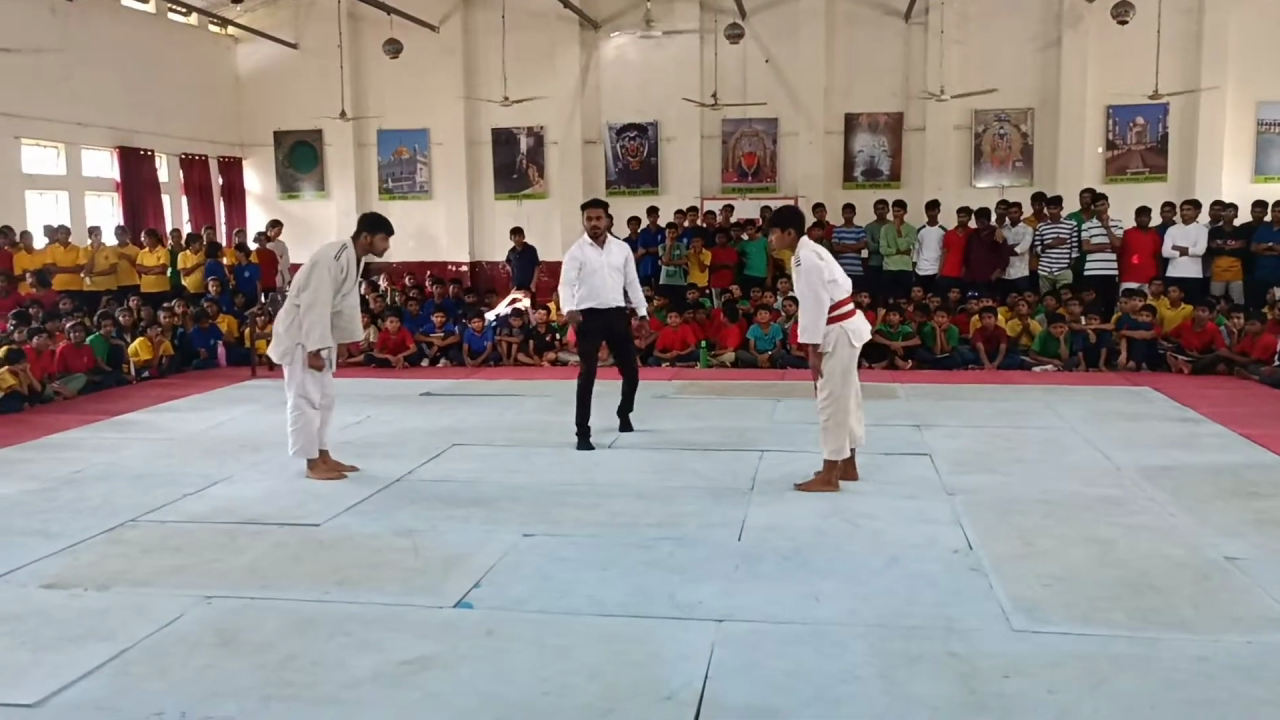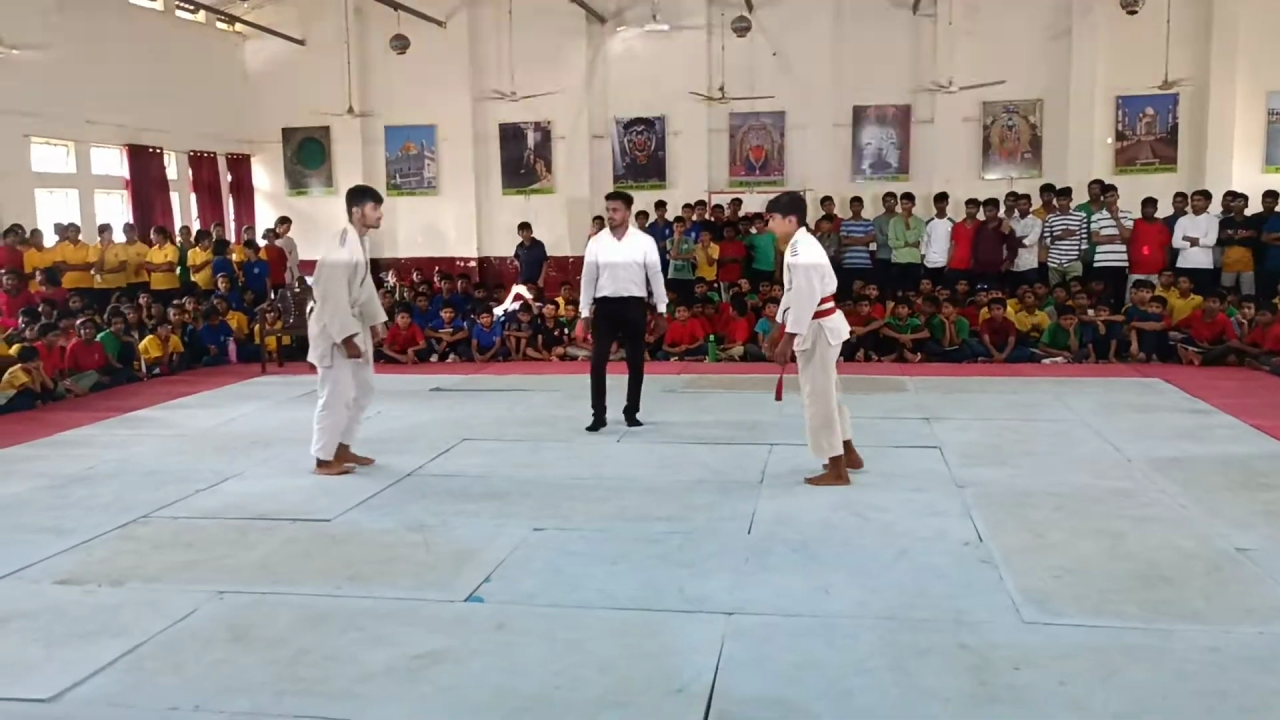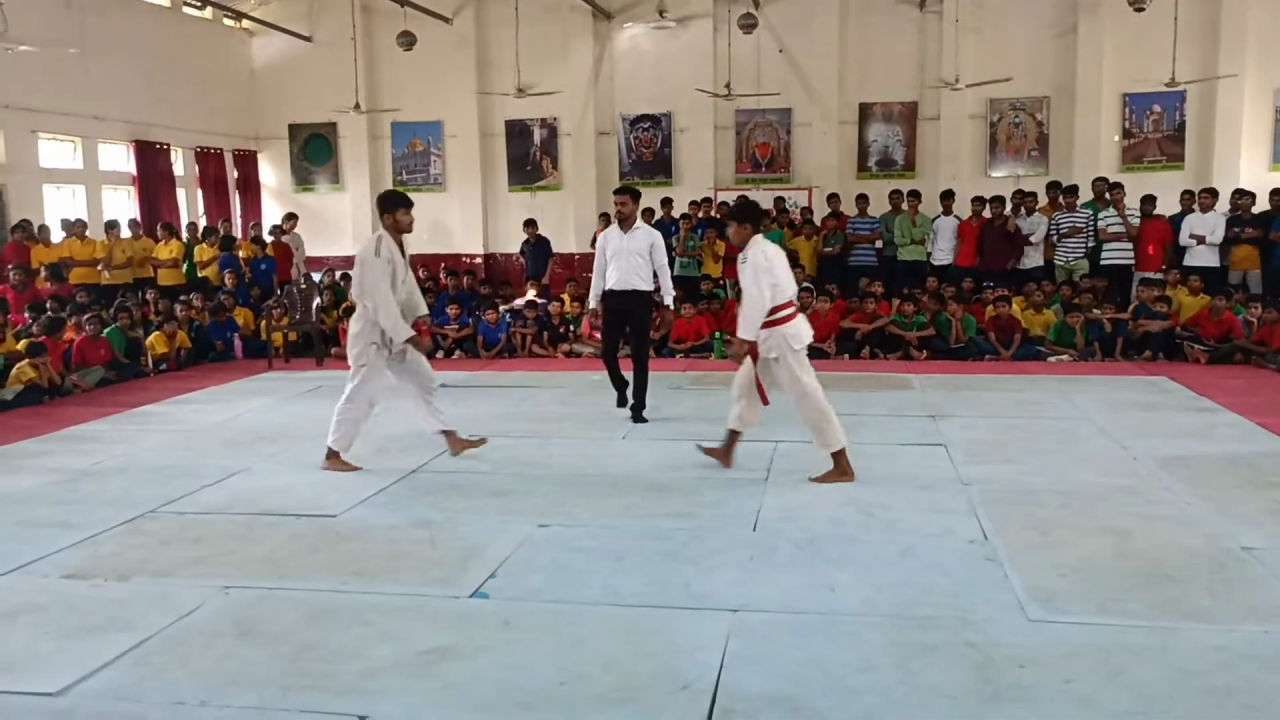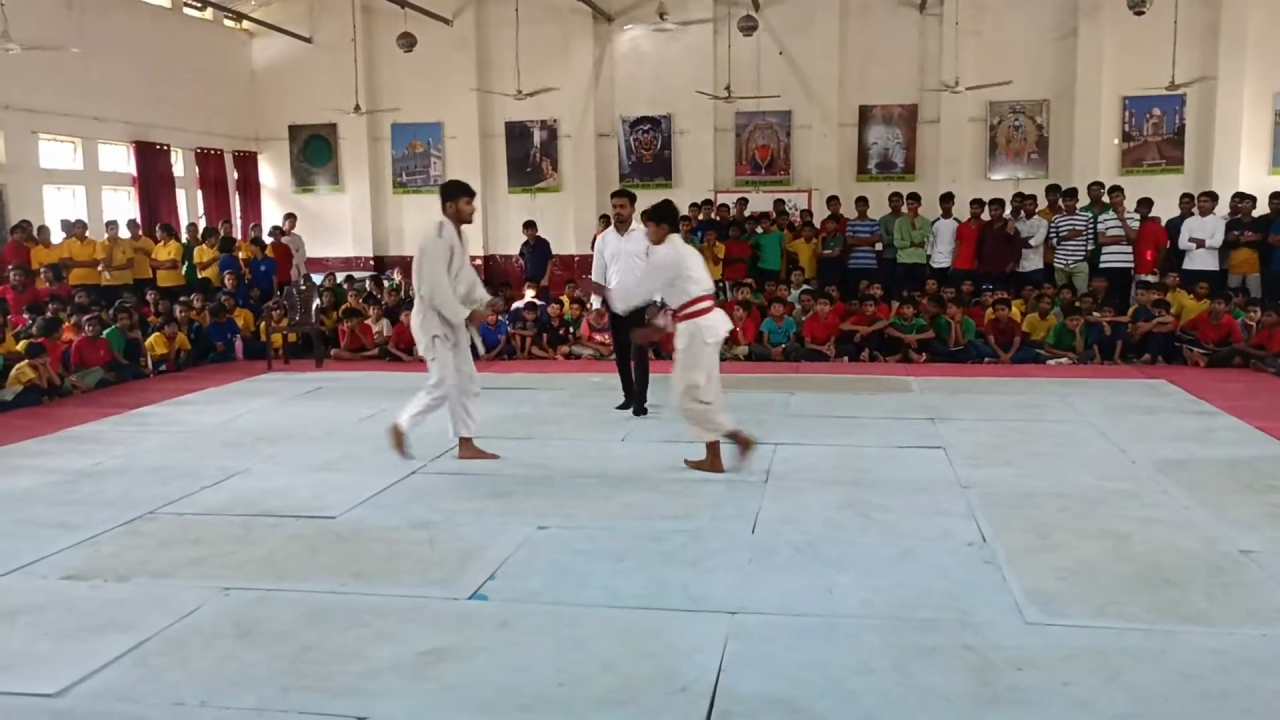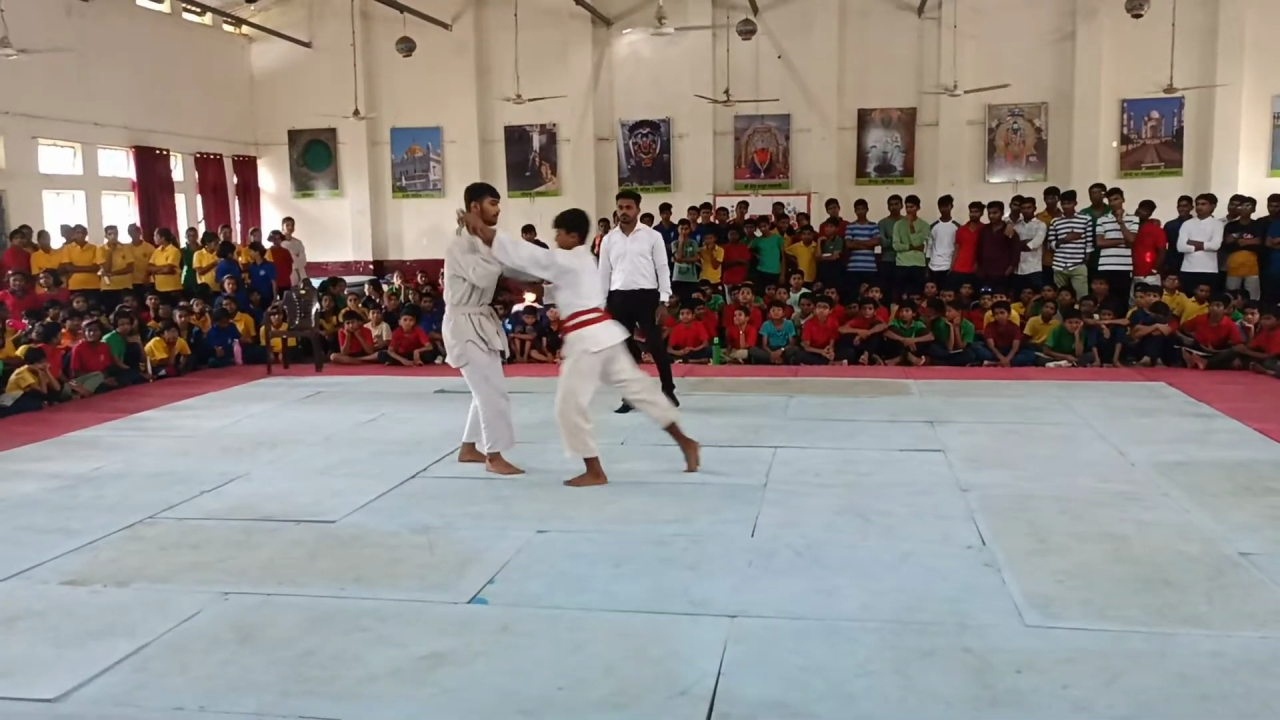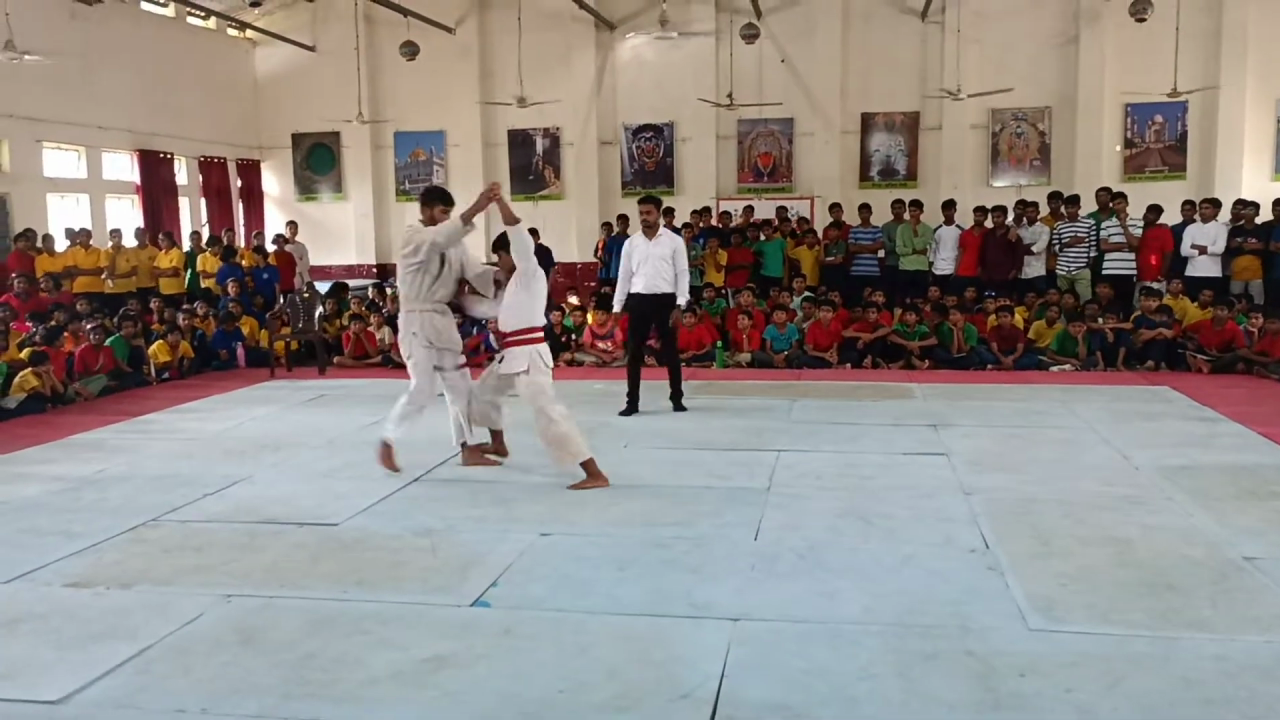
dt=0.3s
person 1, frame 1
left shoulder: (805, 259)
right shoulder: (809, 252)
left elbow: (815, 307)
left wrist: (813, 350)
right wrist: (814, 346)
left hip: (840, 331)
right hip: (844, 327)
left knee: (833, 400)
right knee: (844, 397)
left ankle: (829, 475)
right ankle: (847, 465)
person 1, frame 2
left shoulder: (801, 249)
right shoulder: (801, 244)
left elbow: (805, 297)
right elbow: (795, 293)
left wrist: (787, 339)
right wrist: (781, 329)
left hip: (817, 328)
right hip: (819, 325)
left knee: (818, 397)
right knee: (825, 394)
left ankle: (837, 468)
right ankle: (849, 453)
person 1, frame 3
left shoulder: (752, 256)
right shoulder: (768, 249)
left elbow: (757, 302)
left wrist: (741, 341)
left hip: (779, 333)
right hip: (782, 328)
left knee: (806, 396)
right knee: (744, 384)
left ankle: (842, 466)
right ankle: (727, 450)
person 1, frame 4
left shoulder: (665, 254)
right shoulder: (685, 251)
left elbow: (639, 288)
left wrist: (610, 294)
right wrist: (670, 326)
left hip: (698, 327)
right hip: (710, 321)
left knee: (688, 396)
right knee: (703, 390)
left ankle: (739, 438)
right ankle: (714, 457)
person 1, frame 5
left shoulder: (564, 260)
right shoulder: (584, 259)
left elbow: (524, 255)
left wrist: (482, 229)
left hip: (585, 338)
right hip: (603, 333)
left knee: (570, 406)
right knee: (638, 388)
left ankle: (594, 472)
right ankle: (684, 440)
person 1, frame 6
left shoulder: (531, 273)
right shoulder: (524, 279)
left elbow: (523, 242)
left wrist: (500, 202)
left hip: (528, 356)
right hip: (515, 354)
left knee: (548, 414)
right knee: (483, 392)
left ankle: (595, 474)
right ankle: (498, 445)
person 2, frame 1
left shoulder: (354, 259)
right shoulder: (332, 258)
left elbow: (347, 304)
right elbow: (315, 306)
left wrist: (342, 342)
right wrist: (314, 350)
left hip: (317, 328)
right hip: (298, 329)
left knee: (324, 397)
right knee: (305, 397)
left ankle: (323, 457)
right ankle: (313, 463)
person 2, frame 2
left shoulder: (360, 242)
right shoulder: (340, 245)
right elbow: (333, 297)
left wrist: (374, 323)
right wrist: (349, 339)
left hip: (353, 325)
right hip: (333, 330)
left knee: (362, 390)
right knee: (335, 396)
left ankle: (341, 450)
right ankle: (323, 460)
person 2, frame 3
left shoulder: (398, 245)
right shoulder: (375, 253)
right elbow: (379, 303)
left wrist: (419, 316)
right wrist: (410, 338)
left hip: (395, 328)
right hip: (374, 331)
left knee: (424, 382)
right knee: (361, 394)
left ankle: (452, 440)
right ankle: (333, 455)
person 2, frame 4
left shoulder: (456, 235)
right shoulder: (437, 240)
left elbow: (466, 277)
right elbow: (436, 292)
left wrist: (485, 301)
right wrist: (469, 315)
left hip: (452, 319)
right hip: (434, 320)
left knee: (466, 382)
right knee: (443, 386)
left ankle: (466, 444)
right ankle: (401, 426)
person 2, frame 5
left shoulder: (483, 240)
right shoulder: (463, 242)
left elbow: (503, 271)
right elbow: (484, 277)
left hip: (482, 322)
right hip: (464, 323)
left knee: (487, 391)
right knee: (492, 391)
left ankle: (469, 448)
right ankle: (494, 456)
person 2, frame 6
left shoulder: (451, 243)
right shoulder: (414, 238)
left elbow: (477, 273)
right elbow: (444, 235)
right wrist: (477, 207)
left hip: (442, 320)
right hip: (416, 322)
left knee: (460, 386)
right knee: (423, 389)
left ankle: (468, 451)
right ankle: (387, 444)
person 3, frame 1
left shoulder: (622, 248)
right shoulder: (576, 251)
left elbow: (632, 282)
right elbow: (566, 284)
left wrist: (642, 314)
right wrist: (569, 309)
left hip: (617, 315)
right hip: (589, 317)
left knee: (630, 370)
right knee: (587, 375)
left ankle: (624, 413)
right ankle: (583, 433)
person 3, frame 2
left shoulder: (645, 241)
right shoulder: (596, 242)
left elbow: (655, 276)
right elbow: (588, 278)
left wrist: (661, 309)
right wrist: (585, 311)
left hip: (634, 305)
right hip: (605, 305)
left knee: (636, 362)
right knee: (598, 360)
left ankle: (631, 411)
right ankle: (598, 414)
person 3, frame 3
left shoulder: (651, 235)
right shoulder: (606, 236)
left elbow: (662, 269)
right elbow: (599, 271)
left wrist: (667, 303)
right wrist: (593, 302)
left hip: (639, 298)
right hip: (612, 298)
left knee: (640, 355)
right knee: (608, 352)
left ankle: (638, 408)
right ankle: (621, 389)
person 3, frame 4
left shoulder: (646, 236)
right shoulder: (604, 238)
right elbow: (597, 273)
right wrist: (597, 304)
left knee: (639, 349)
right knee: (621, 349)
left ankle: (640, 400)
right ankle: (629, 395)
person 3, frame 5
left shoulder: (652, 236)
right shoulder: (609, 239)
left elbow: (663, 269)
right elbow: (604, 273)
left wrist: (663, 301)
left hip: (646, 296)
right hip: (619, 297)
left knee: (656, 345)
left ankle: (668, 390)
right ankle: (628, 399)
person 3, frame 6
left shoulder: (674, 241)
right shoulder: (631, 243)
left elbow: (682, 274)
right elbow: (624, 276)
left wrist: (679, 305)
right wrist: (618, 307)
left hip: (665, 300)
right hip: (639, 300)
left knee: (670, 351)
right knee: (634, 352)
left ankle: (676, 398)
right ankle: (632, 402)
